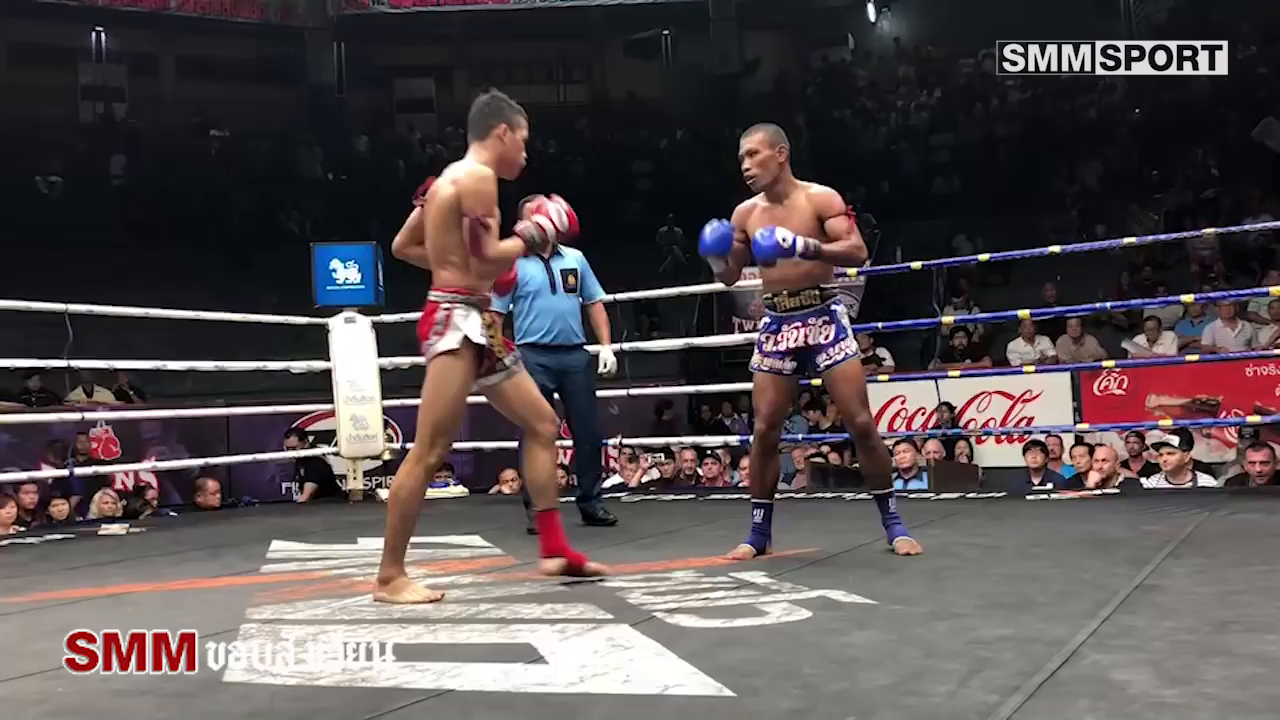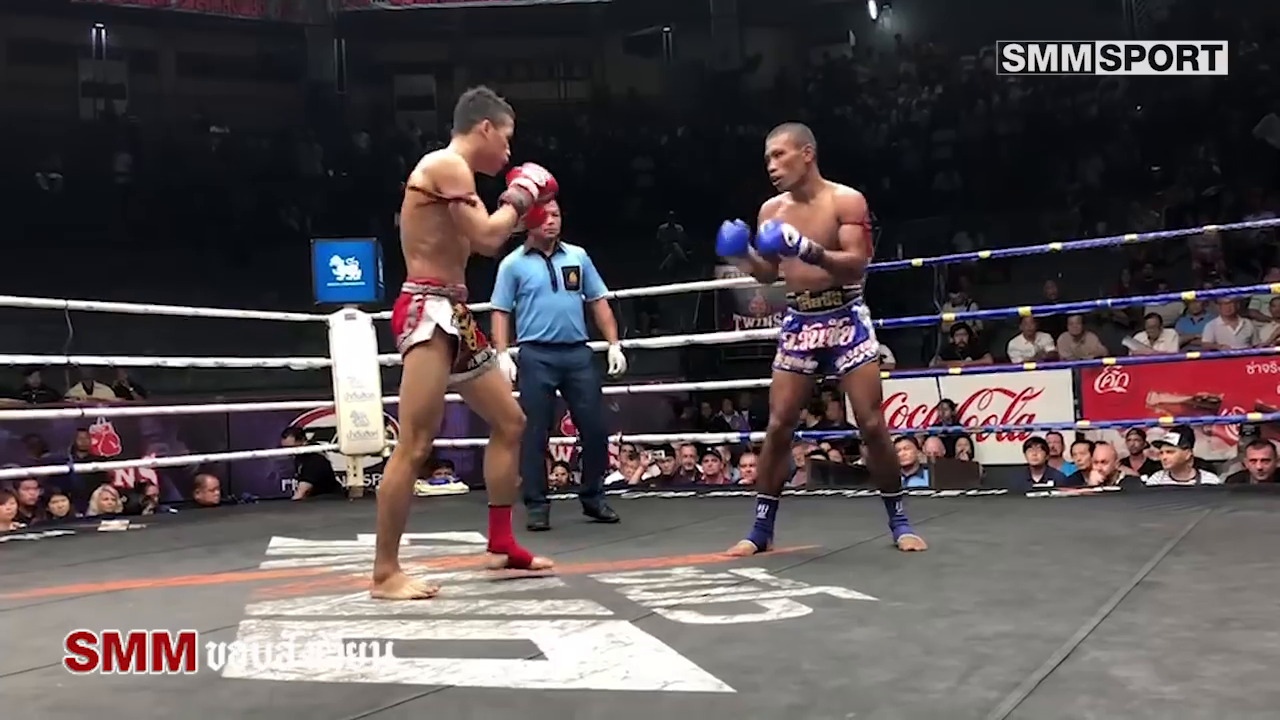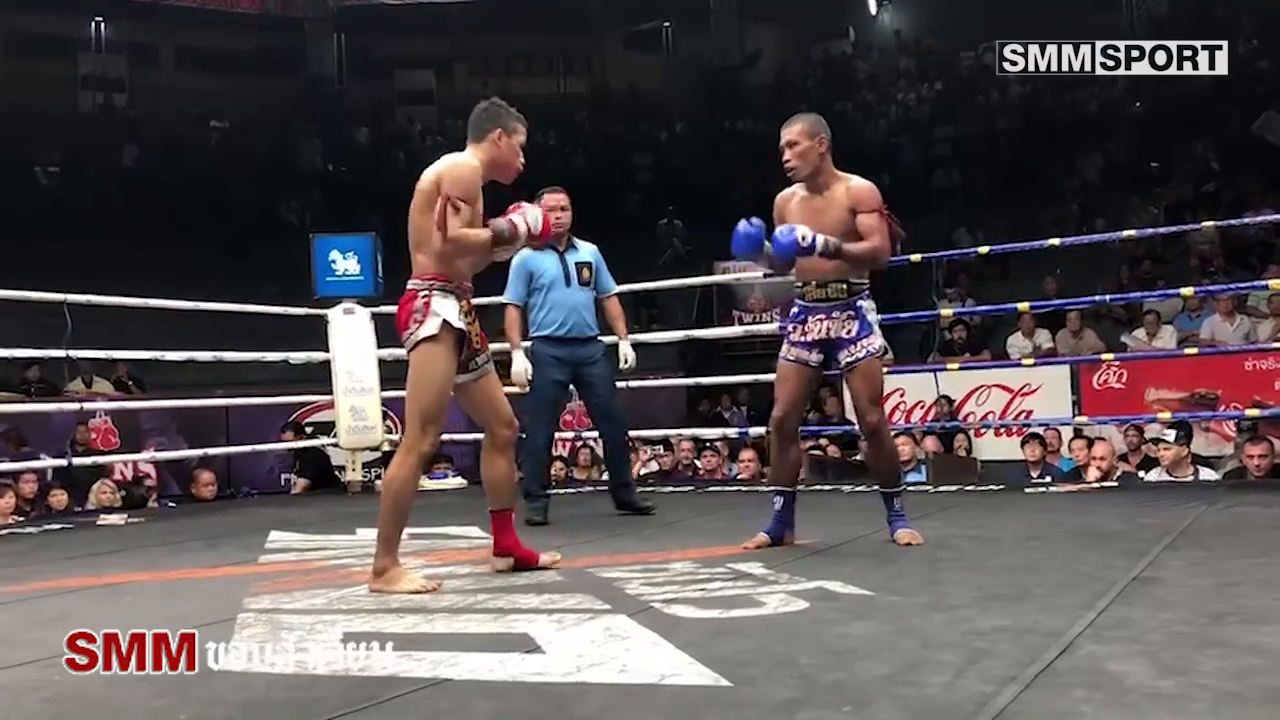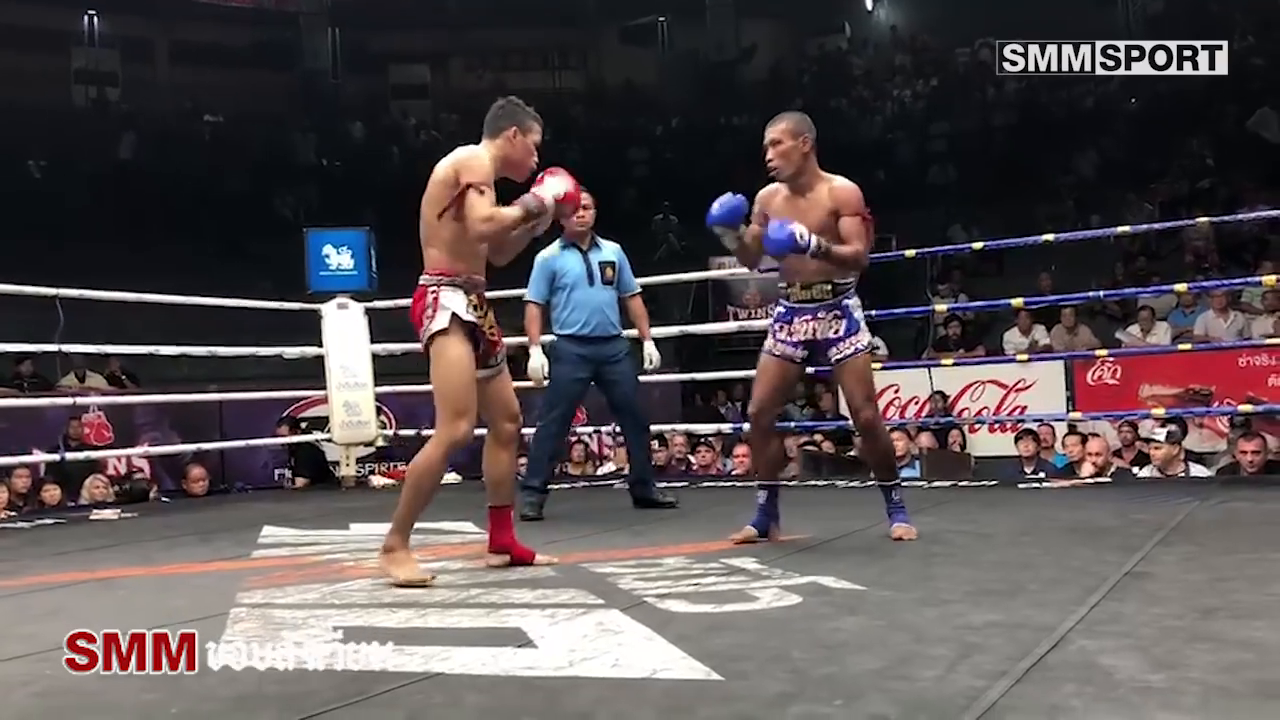
dt=0.2s
person 1, frame 1
left shoulder: (449, 180)
right shoulder: (476, 177)
left elbow: (403, 247)
right elbow: (488, 258)
right wrist: (537, 233)
left hip: (477, 322)
right hip: (455, 321)
left knee: (543, 426)
right knee: (429, 451)
left ankle: (555, 549)
right ankle: (389, 577)
person 1, frame 2
left shoulder: (441, 170)
right shoulder: (450, 165)
right elbow: (483, 234)
left wrist: (513, 213)
right wrist: (519, 199)
left hip: (450, 314)
right hip: (429, 312)
left knee: (509, 422)
right knee: (415, 445)
left ankle: (501, 545)
right ankle: (385, 572)
person 1, frame 3
left shoulder: (463, 176)
right shoulder: (461, 167)
right elbow: (450, 243)
left wrist: (512, 238)
right wrist: (507, 230)
left hip: (455, 312)
right hip: (434, 309)
left knee: (503, 427)
right knee: (422, 440)
left ankle: (506, 547)
right ankle: (385, 566)
person 1, frame 4
left shoulder: (477, 172)
right shoulder: (472, 159)
left elbow: (496, 253)
right elbow: (484, 224)
left wrist: (537, 216)
right wrist: (538, 204)
left hip: (471, 306)
right hip: (446, 303)
left knee: (505, 423)
right knee: (455, 430)
left ankle: (502, 543)
right ankle: (395, 546)
person 2, frame 1
left shoulder: (821, 198)
right shoulder: (744, 214)
left elbow: (857, 252)
right elbow: (731, 278)
left wrist: (805, 247)
right wrist: (717, 258)
left hip: (824, 317)
right hip: (777, 324)
left knee: (860, 423)
right knee: (764, 430)
left ankle: (893, 522)
right ankle: (759, 531)
person 2, frame 2
left shoulder: (846, 200)
right shoulder: (770, 211)
left elbow: (858, 262)
right elbow: (765, 272)
left wrist: (807, 251)
right wrist: (741, 256)
left hip: (845, 318)
right hip: (798, 323)
left knee: (872, 425)
right knee: (777, 427)
left ankle: (898, 520)
right ankle: (761, 528)
person 2, frame 3
left shoulder: (860, 191)
right shoulder: (786, 201)
left elbow: (880, 253)
left wrist: (825, 245)
right wrist: (756, 250)
left hip: (851, 312)
right hip: (805, 314)
left knee: (872, 421)
right knee: (782, 418)
left ankle: (897, 515)
right ankle: (781, 521)
person 2, frame 4
left shoulder: (842, 193)
right shoulder: (767, 198)
left elbow: (861, 254)
right elbow: (751, 257)
left wrist: (812, 245)
right wrist: (730, 230)
left hip: (839, 310)
right hip: (792, 313)
left knee: (866, 419)
right knee: (760, 412)
left ankle: (896, 509)
right ankle: (766, 515)
person 3, frame 1
left shoulder: (575, 259)
right shoulder: (513, 266)
left elbow: (595, 305)
right elbow: (496, 315)
left wrist: (606, 346)
left hip: (575, 355)
right hip: (533, 358)
left knee: (588, 431)
left ankle: (590, 502)
right ankle: (537, 507)
person 3, frame 2
left shoulder: (578, 256)
right shoulder: (513, 264)
left elbow: (599, 302)
right elbow: (500, 314)
left wrist: (614, 344)
right wrist: (503, 356)
left hip: (578, 354)
right hip: (536, 356)
left knee: (595, 429)
right knee: (533, 434)
left ankle: (593, 498)
right ankle: (536, 506)
person 3, frame 3
left shoulder: (590, 252)
right shoulder: (526, 259)
left elbow: (609, 298)
right elbow: (513, 309)
left wrist: (624, 341)
right wrist: (517, 353)
left hip: (591, 349)
right hip: (549, 351)
left knee: (613, 420)
right knee: (539, 429)
left ankle: (624, 492)
right ankle: (535, 500)
person 3, frame 4
left shoulder: (614, 252)
right shoulder: (549, 259)
left elbow: (631, 298)
right elbow: (534, 306)
left wrist: (648, 340)
right wrist: (535, 351)
left hip: (614, 347)
right hip: (573, 349)
left knee: (635, 418)
right knee: (553, 422)
left ankle: (643, 487)
right ankle: (533, 493)
